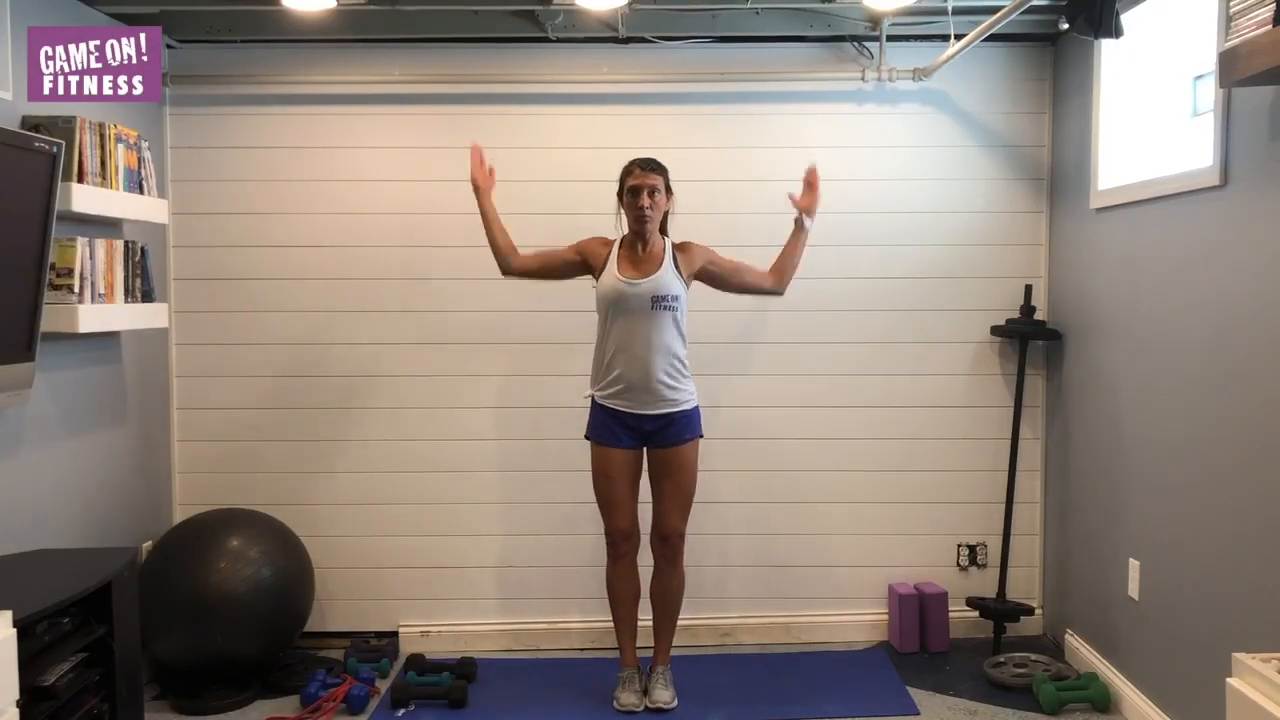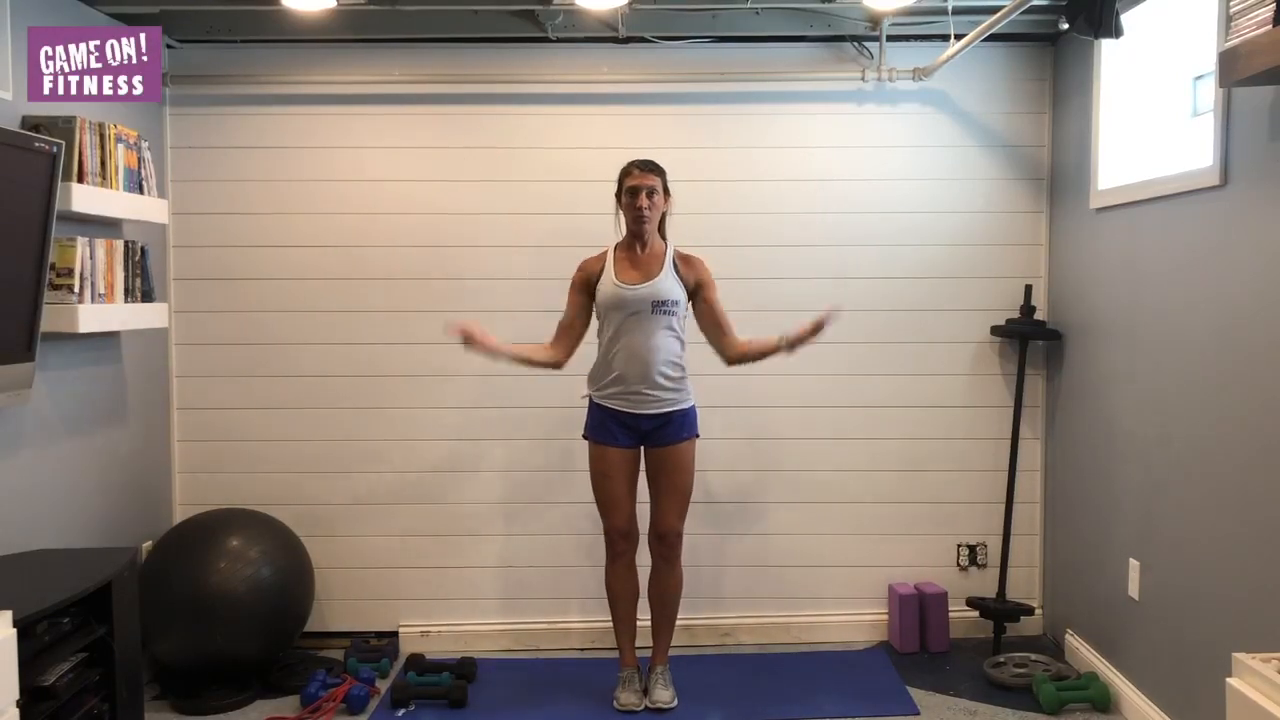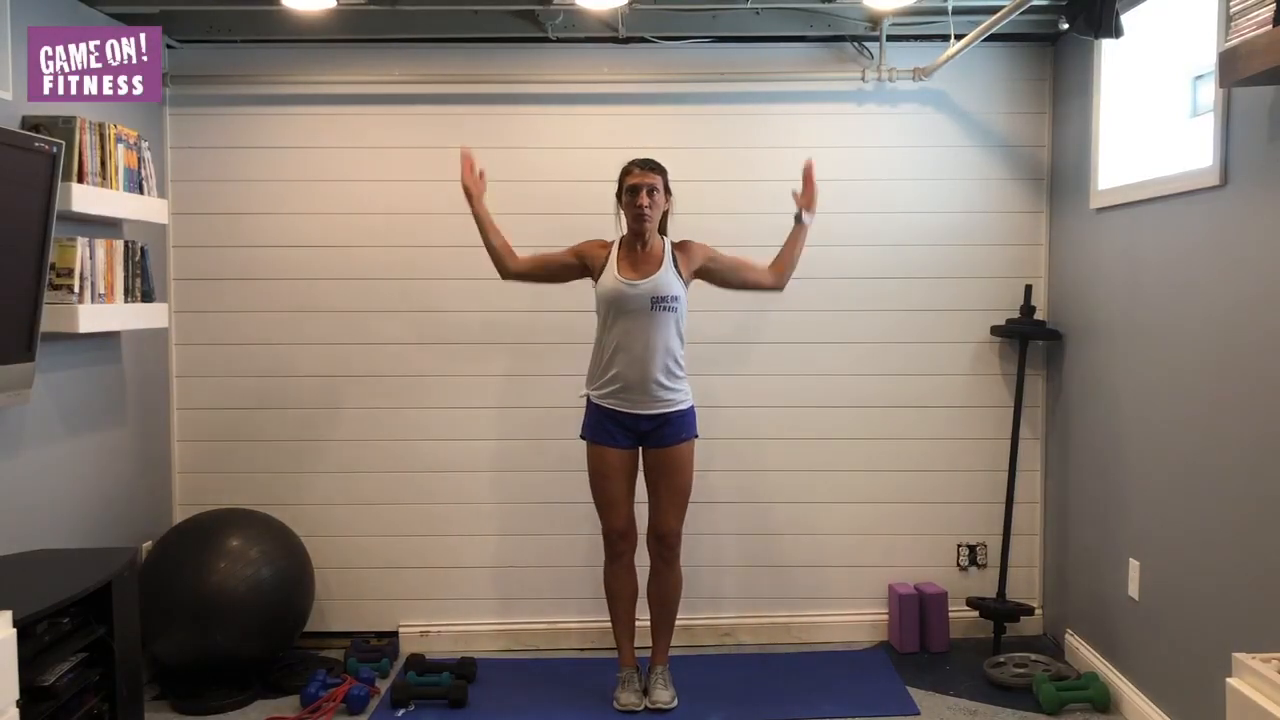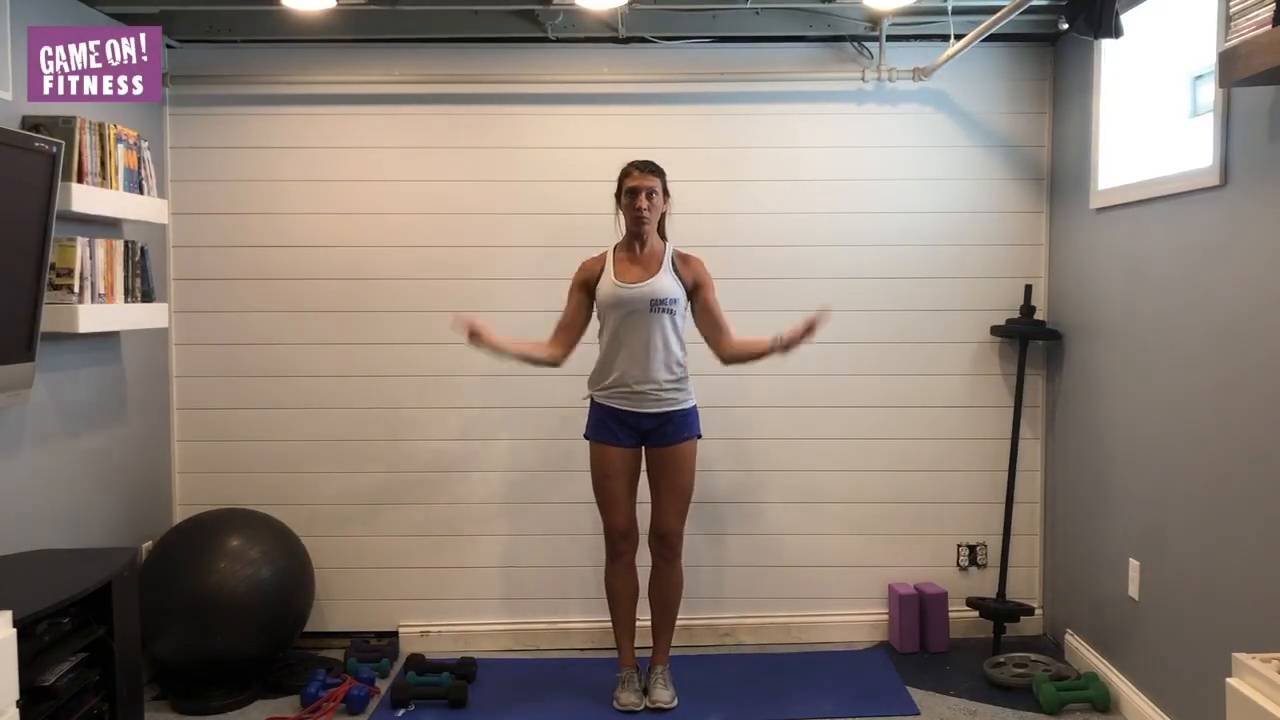
dt=0.5s
person 1, frame 1
left shoulder: (690, 257)
right shoulder: (596, 254)
left elbow: (774, 281)
right elbow: (513, 264)
left wrist: (803, 221)
right wrist: (485, 198)
left hip: (675, 414)
right hip: (613, 415)
left knee: (669, 542)
right knee: (621, 541)
left ankle: (661, 667)
right ankle: (628, 668)
person 1, frame 2
left shoulder: (689, 267)
right shoulder: (594, 269)
left elbow: (729, 348)
right elbow: (558, 350)
left wrist: (785, 342)
right wrist: (496, 347)
left hip: (672, 415)
right hip: (611, 415)
left knee: (667, 540)
right knee: (619, 540)
left ankle: (660, 666)
right ankle: (628, 666)
person 1, frame 3
left shoulder: (690, 257)
right shoulder: (596, 256)
left elbow: (774, 278)
right elbow: (512, 267)
left wrist: (803, 217)
right wrist: (477, 204)
left hip: (671, 414)
right hip: (610, 415)
left knee: (666, 543)
right knee: (619, 542)
left ankle: (660, 666)
right ankle: (627, 669)
person 1, frame 4
left shoulder: (688, 267)
right shoulder: (594, 269)
left elbow: (726, 347)
right elbow: (557, 348)
left wrist: (780, 342)
right wrist: (496, 342)
left hip: (673, 415)
right hip: (612, 414)
left knee: (667, 541)
right knee: (620, 541)
left ankle: (661, 665)
right ankle: (627, 667)
